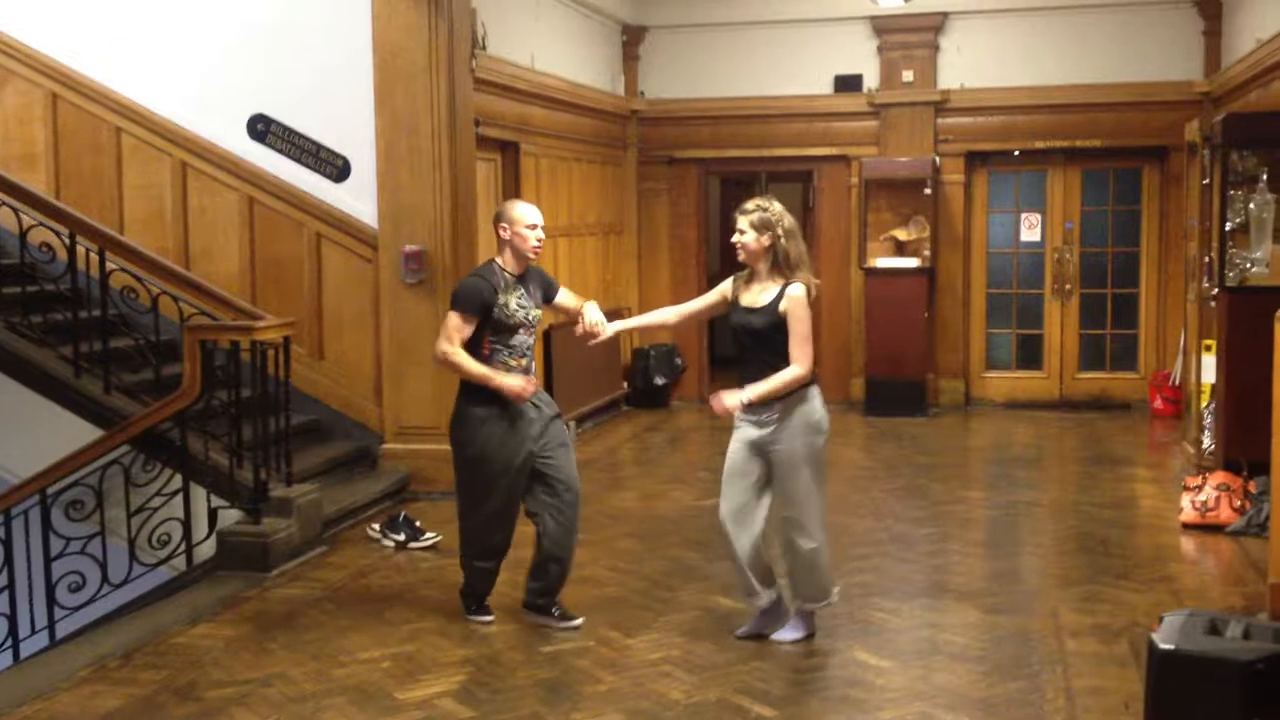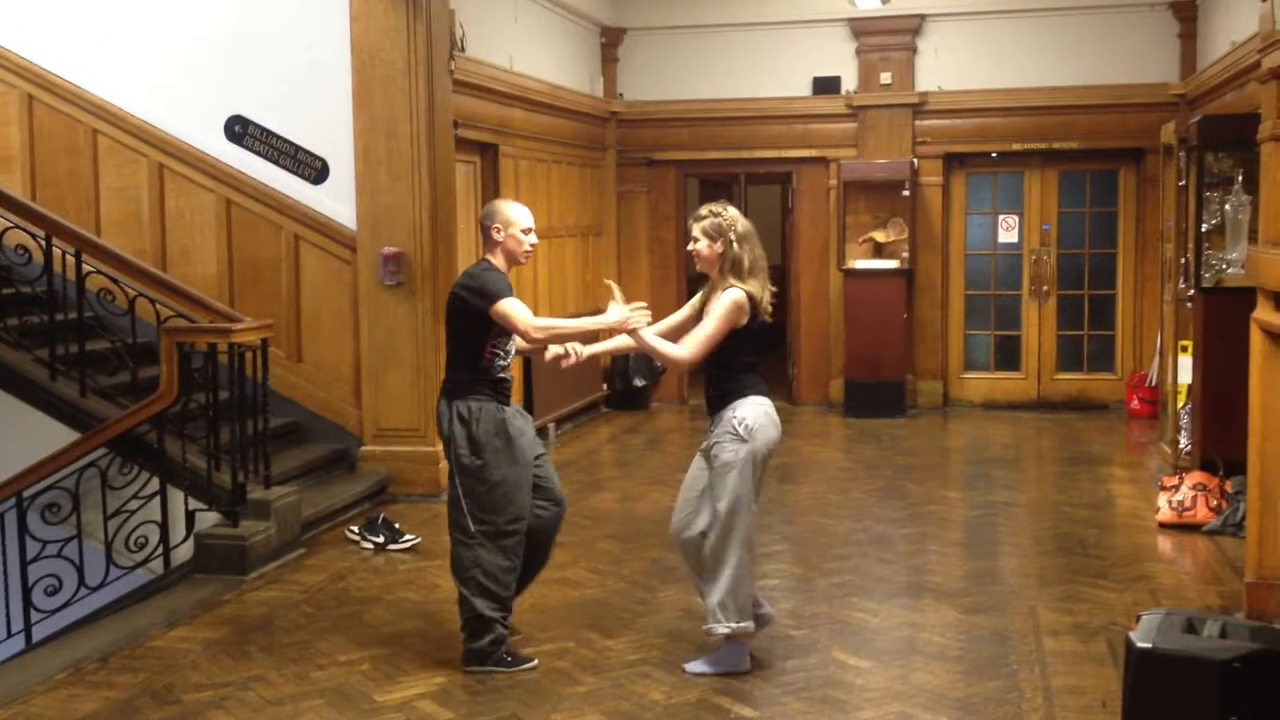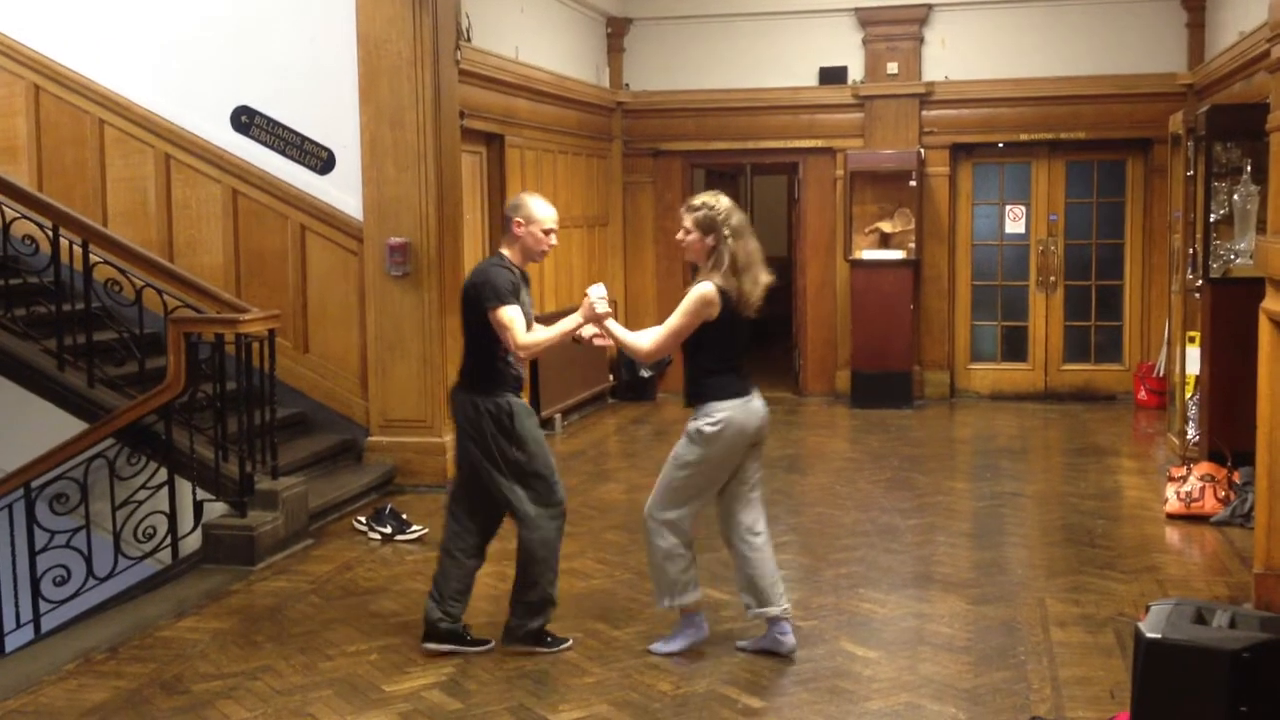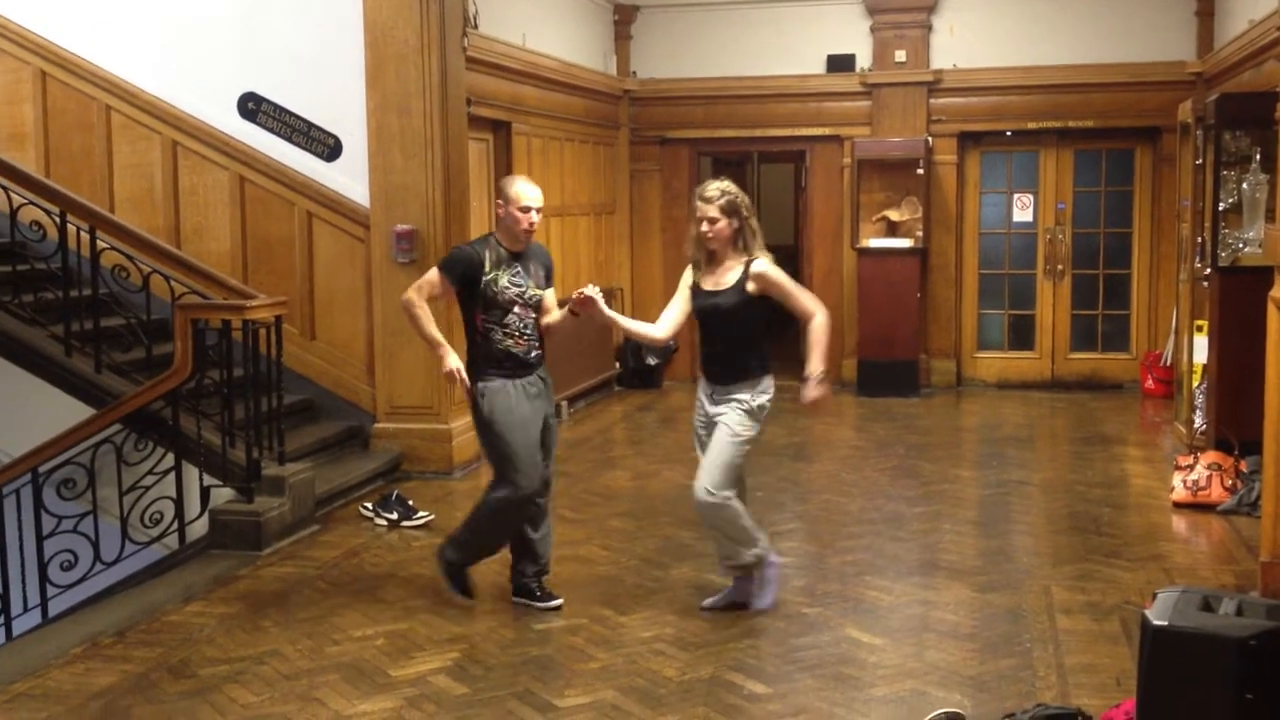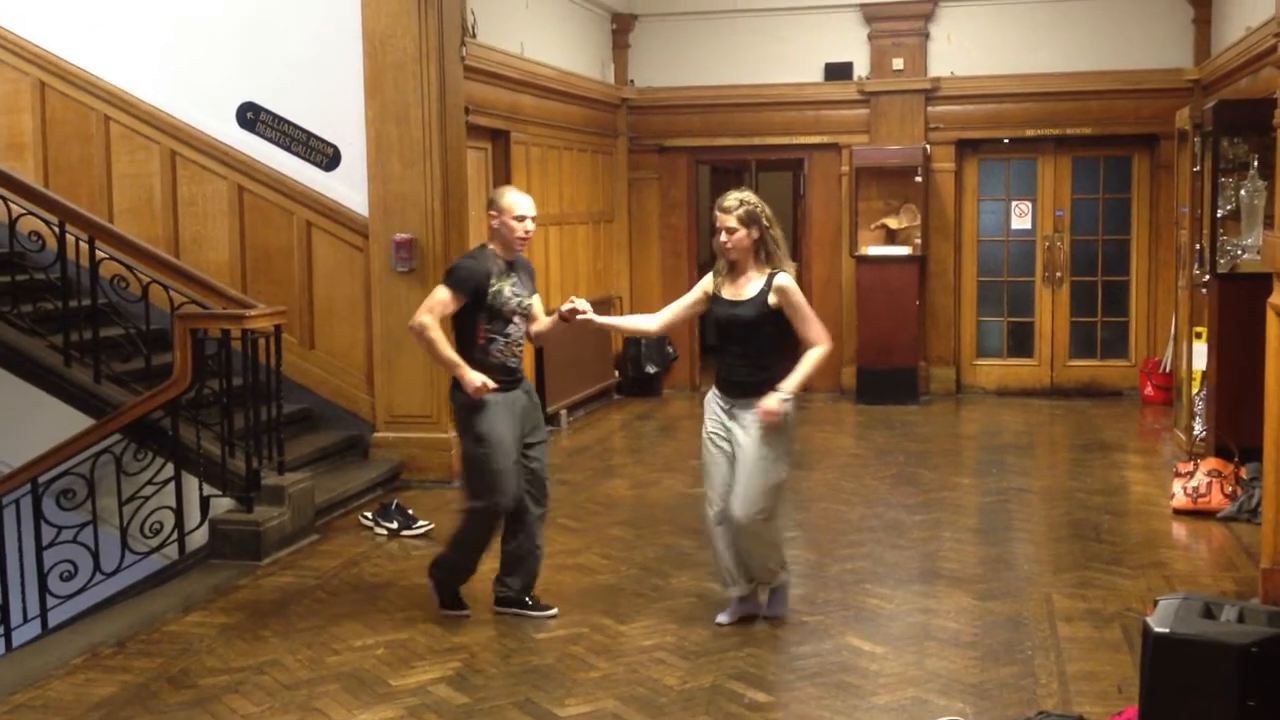
dt=0.7s
person 1, frame 1
left shoulder: (794, 292)
right shoulder: (736, 287)
left elbow: (801, 368)
right elbow: (678, 314)
left wrist: (744, 395)
right wrist: (619, 325)
left hip: (794, 415)
right hip: (750, 419)
left knee: (800, 521)
right knee: (737, 518)
left ankle: (804, 611)
right ankle: (768, 604)
person 1, frame 2
left shoulder: (735, 297)
right shoulder: (710, 295)
left elbow: (681, 356)
right elbow: (657, 332)
left wrist: (627, 325)
right wrist: (589, 350)
left hip: (746, 421)
right hip: (729, 423)
left knee: (728, 533)
right knee: (688, 526)
left ankle: (734, 647)
right ankle: (749, 608)
person 1, frame 3
left shoulder: (707, 292)
right shoulder: (731, 286)
left elbow: (650, 351)
right elbow: (671, 334)
left wrist: (607, 322)
right wrist: (614, 332)
left hip: (720, 417)
right hip: (746, 410)
left knee: (664, 516)
right knee: (745, 524)
left ankle: (690, 619)
right ankle: (778, 626)
person 1, frame 4
left shoulder: (757, 270)
right shoulder: (694, 272)
left elbow: (816, 313)
right elbow: (663, 331)
left wrist: (815, 373)
right wrist: (608, 314)
left hip: (747, 394)
right hip: (708, 392)
left knee: (709, 493)
right knee: (721, 493)
left ankle: (762, 561)
right ankle: (743, 583)
person 1, frame 5
left shoulder: (779, 283)
right shoulder: (715, 281)
left elbow: (821, 345)
right elbow: (659, 323)
left wrist: (783, 393)
right wrist: (602, 319)
left hip: (765, 408)
right hip: (721, 406)
left knee: (748, 511)
right knee: (720, 510)
left ankle: (776, 582)
right ankle: (744, 593)
person 2, frame 1
left shoulder: (536, 279)
right shoulder: (477, 286)
left elbow: (576, 302)
right elbow: (445, 351)
left wrist: (589, 310)
right wrist: (500, 380)
left hip: (535, 405)
right hip: (484, 414)
left knee: (562, 494)
right knee: (489, 512)
left ankle: (542, 598)
right ankle: (475, 594)
person 2, frame 2
left shoulder: (495, 282)
right shoulder: (479, 282)
right elbow: (534, 330)
left wrist: (552, 345)
right wrist: (609, 321)
left hip: (496, 411)
right hip: (473, 414)
left knee: (545, 505)
right knee: (487, 526)
left ankle: (488, 613)
right ankle: (483, 643)
person 2, frame 3
left shoulder: (515, 276)
right shoulder: (494, 278)
left elbow: (527, 330)
right elbow: (521, 346)
left wrist: (579, 332)
right wrist: (578, 319)
left hip: (483, 401)
right hip: (493, 405)
left knee: (472, 515)
right knee: (543, 506)
left ankle: (443, 623)
right ankle: (526, 624)
person 2, frame 4
left shoulder: (541, 257)
right shoulder: (470, 257)
right elbow: (413, 298)
left wrist: (571, 309)
right wrist: (443, 350)
left hip: (537, 379)
right hip: (495, 384)
left knee: (537, 485)
right knee: (518, 481)
left ankle: (528, 579)
right ankle: (457, 554)
person 2, frame 5
left shoulder: (524, 268)
right shoulder: (472, 269)
right elbow: (422, 322)
left wrist: (562, 315)
right wrist: (462, 372)
left hip: (519, 392)
right hip: (481, 398)
left knee: (533, 493)
right knee: (497, 496)
left ankle: (514, 589)
right ankle: (447, 576)
